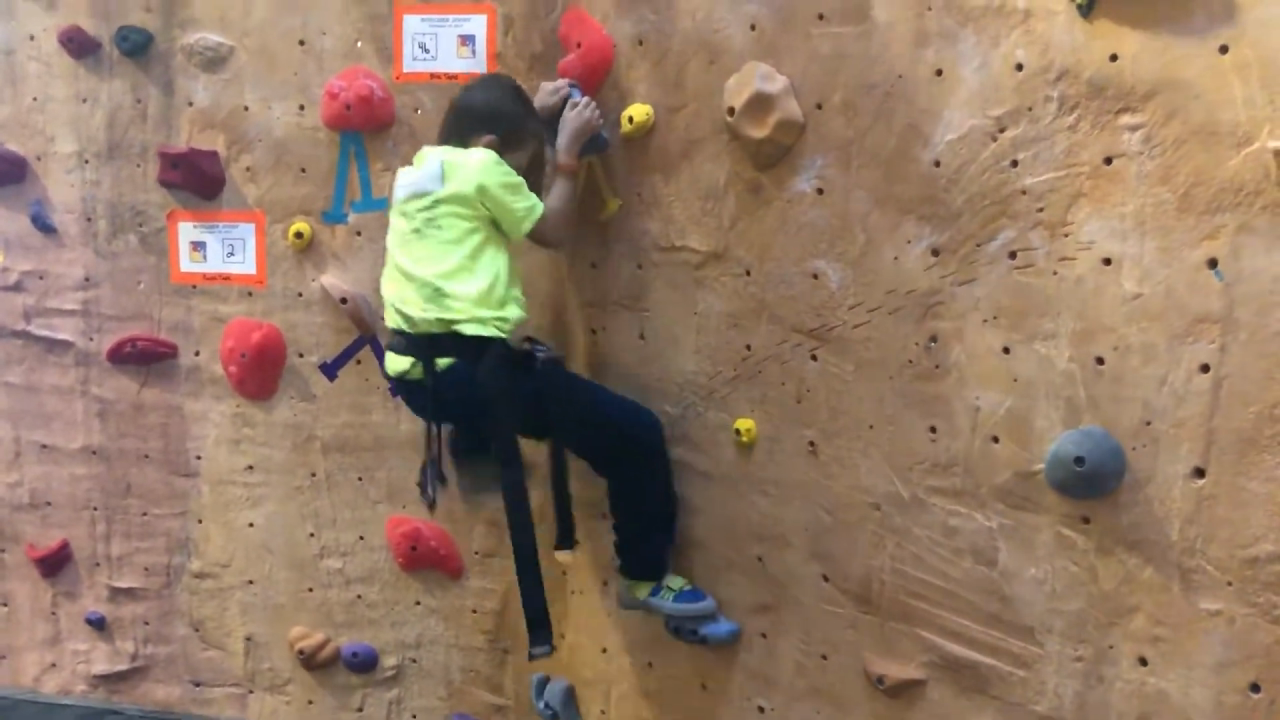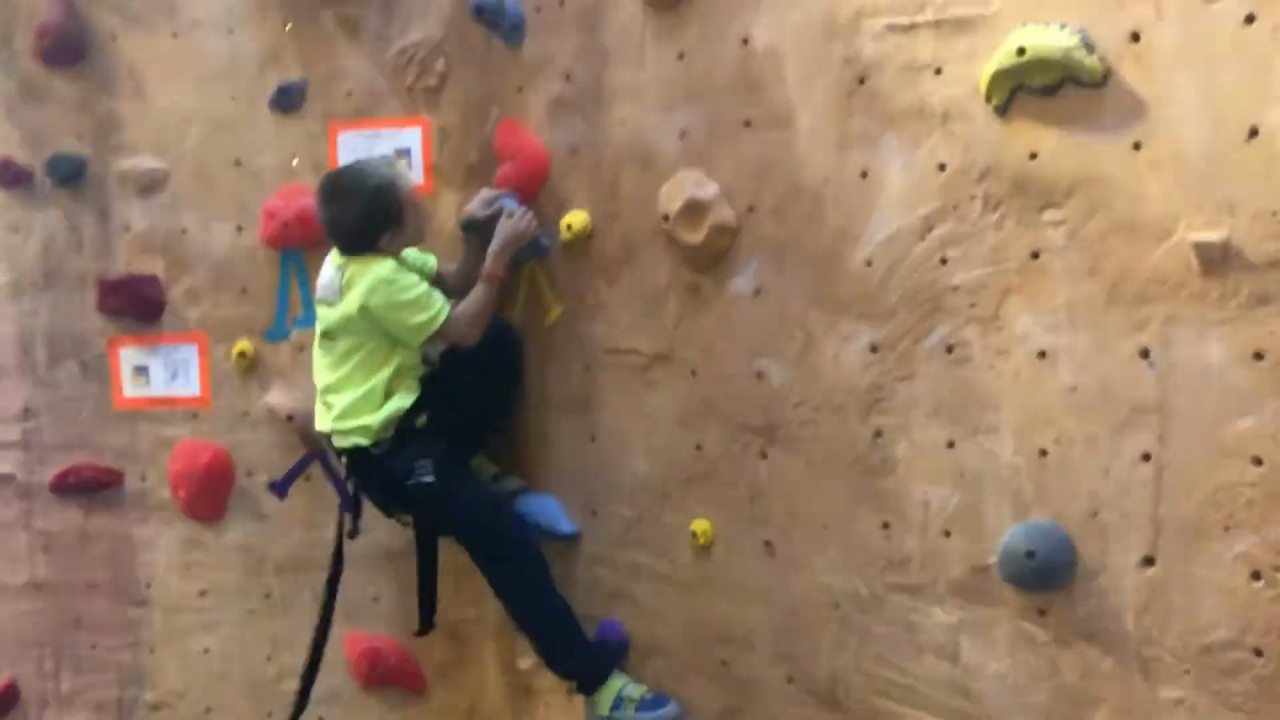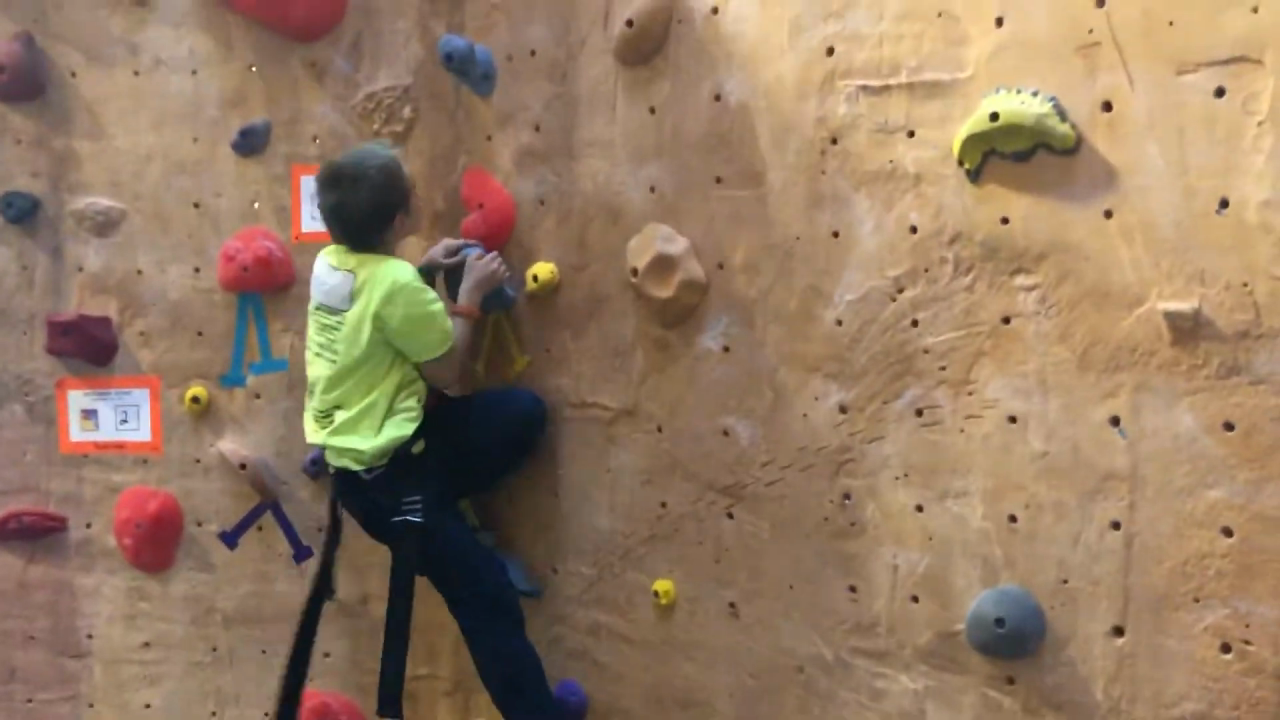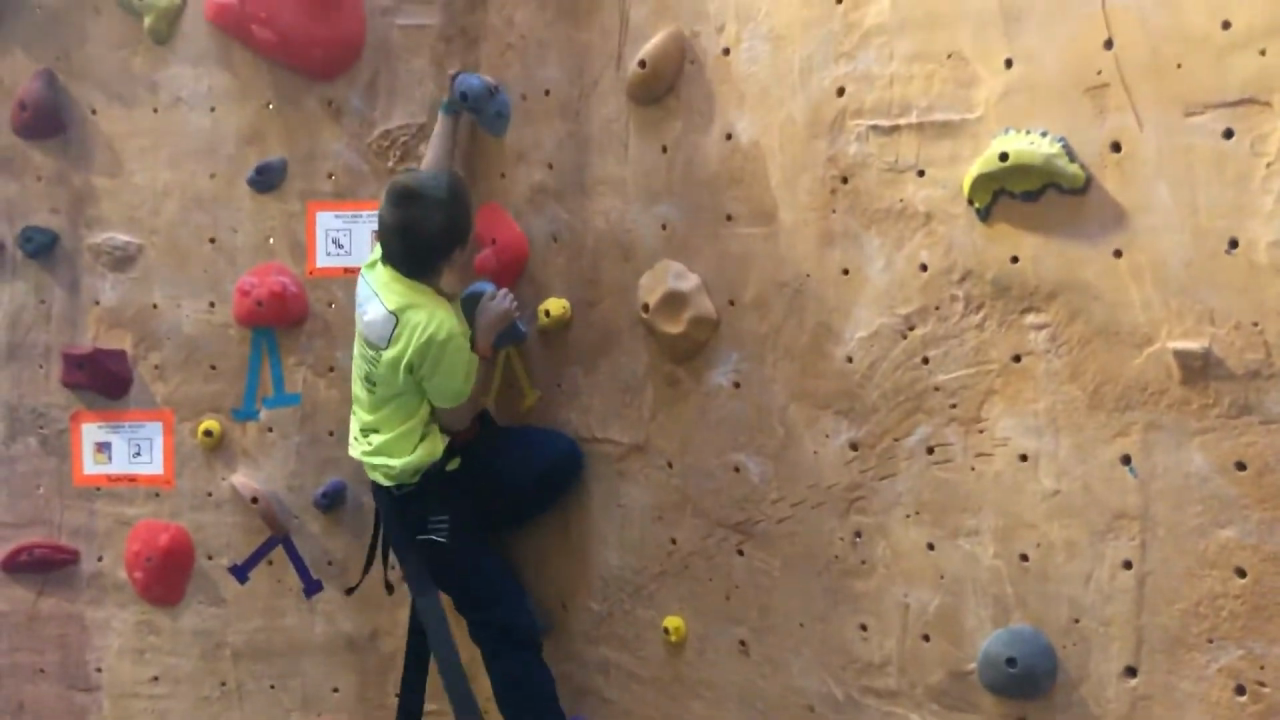
dt=0.5s
person 1, frame 1
left shoulder: (419, 168)
right shoulder: (481, 167)
left elbow: (520, 198)
right elbow: (555, 231)
left wrist: (535, 119)
right wrist: (568, 147)
left hip: (413, 368)
right hip: (471, 364)
right knee: (633, 434)
right ankle: (645, 576)
person 1, frame 2
left shoulder: (352, 257)
right shoulder: (380, 280)
left elbow: (450, 286)
right elbow: (463, 330)
left wrist: (476, 234)
right wrist: (500, 253)
left hip: (403, 418)
right hip: (386, 453)
left knee: (499, 344)
right knee: (510, 544)
left ankle: (457, 469)
person 1, frame 3
left shoulder: (331, 258)
right shoulder: (397, 284)
right elbow: (447, 373)
left wrist: (427, 271)
right wrist: (470, 294)
left hip: (355, 445)
right hip: (383, 472)
left knee: (523, 411)
right knee: (485, 594)
person 1, frame 4
left shoulder: (379, 268)
right shoulder: (436, 327)
left elbow: (426, 181)
right elbow: (459, 418)
left wrist: (452, 109)
right wrist: (486, 336)
left hip: (405, 463)
right hip: (422, 488)
left knee: (558, 455)
right knee: (508, 626)
left ankle: (466, 544)
